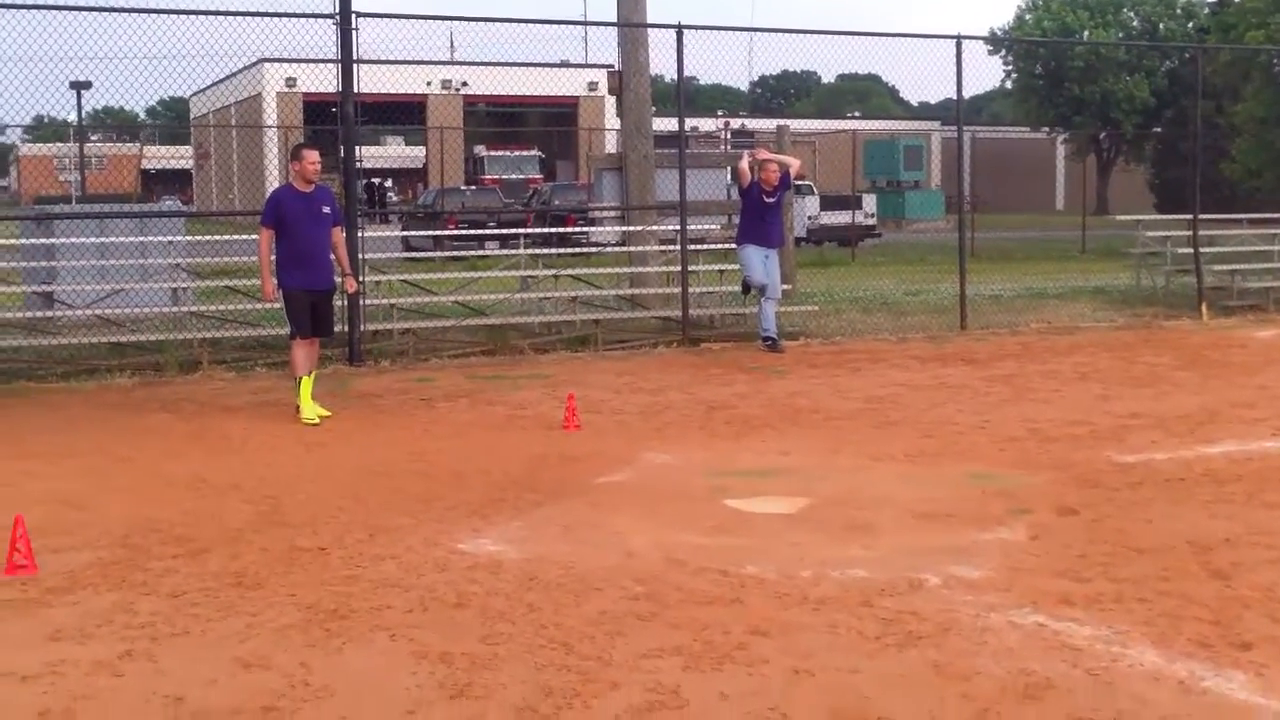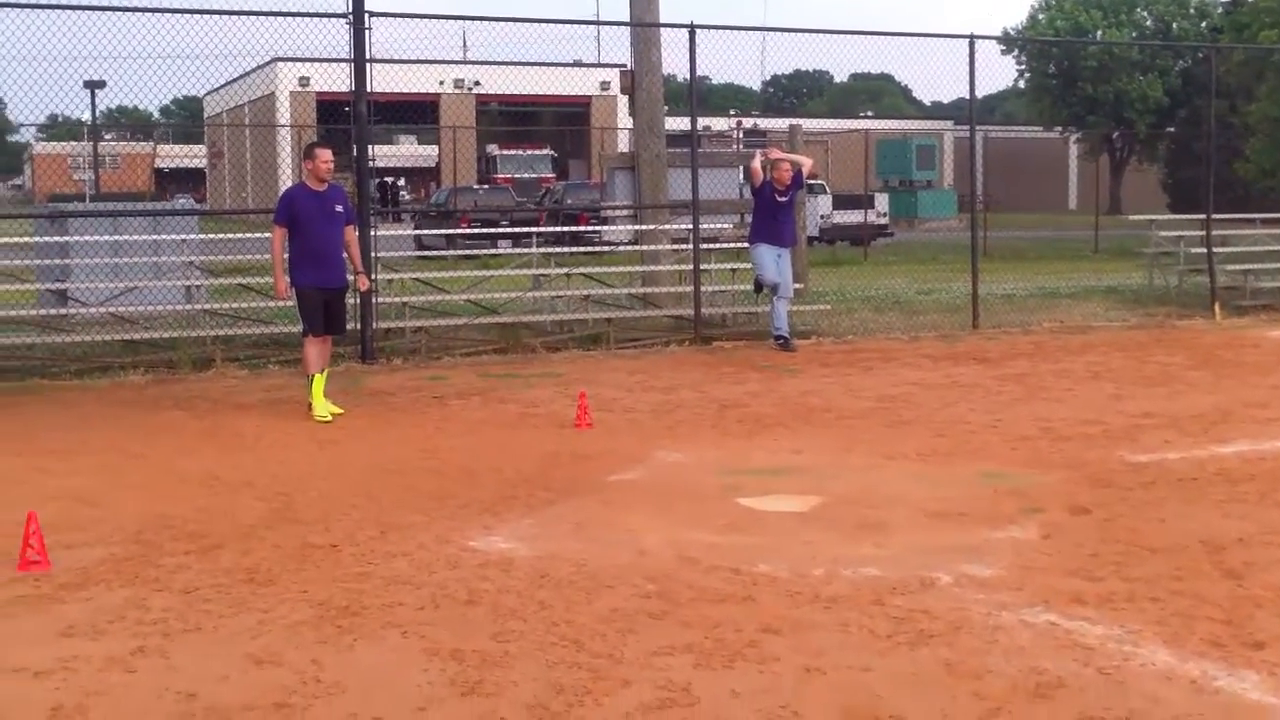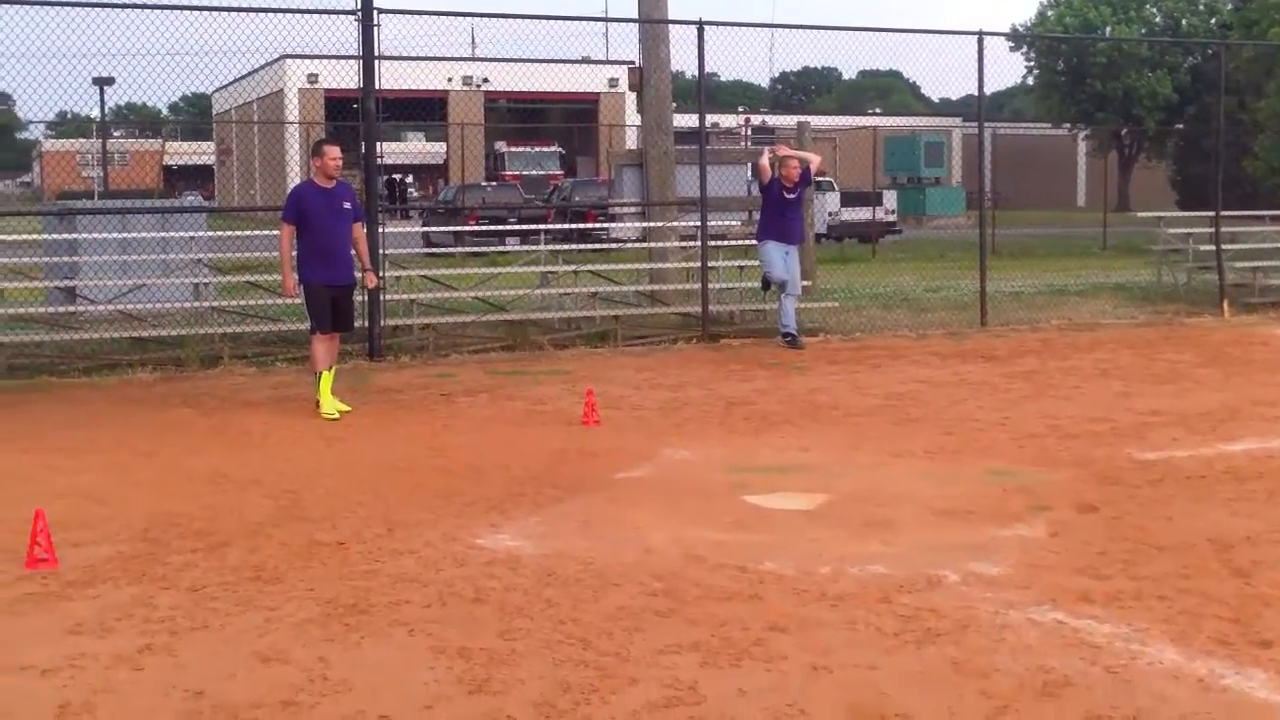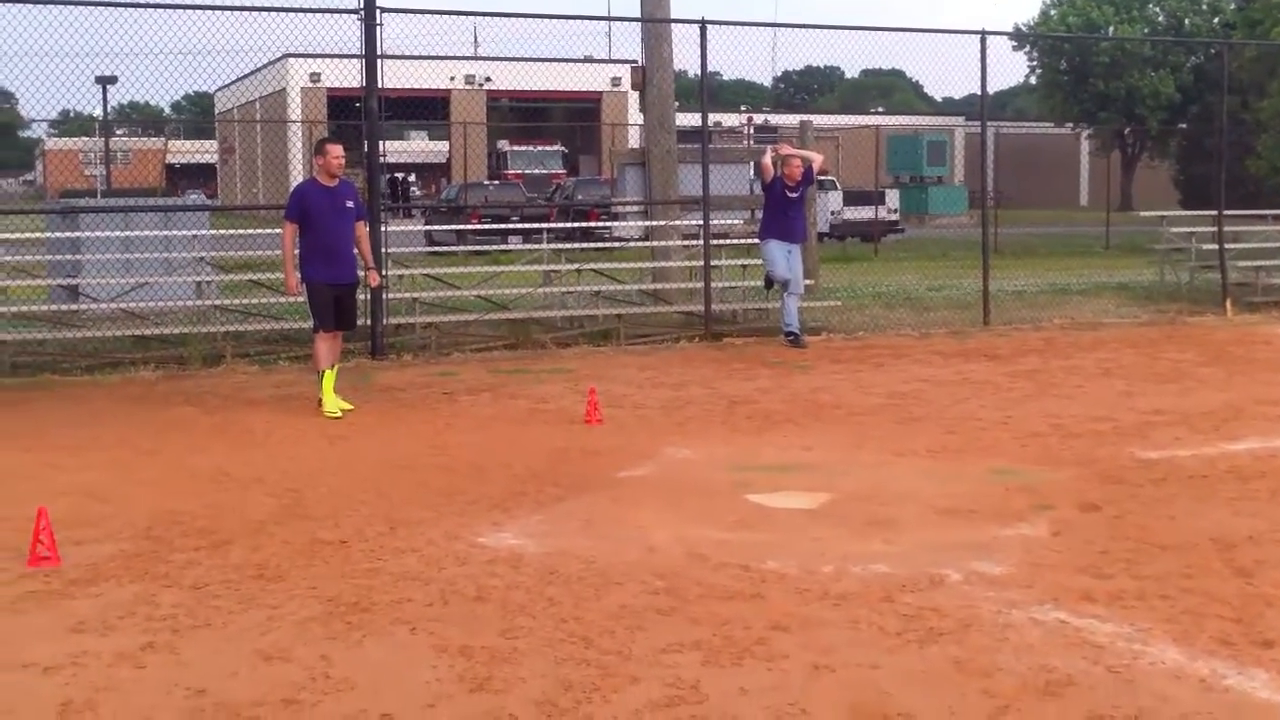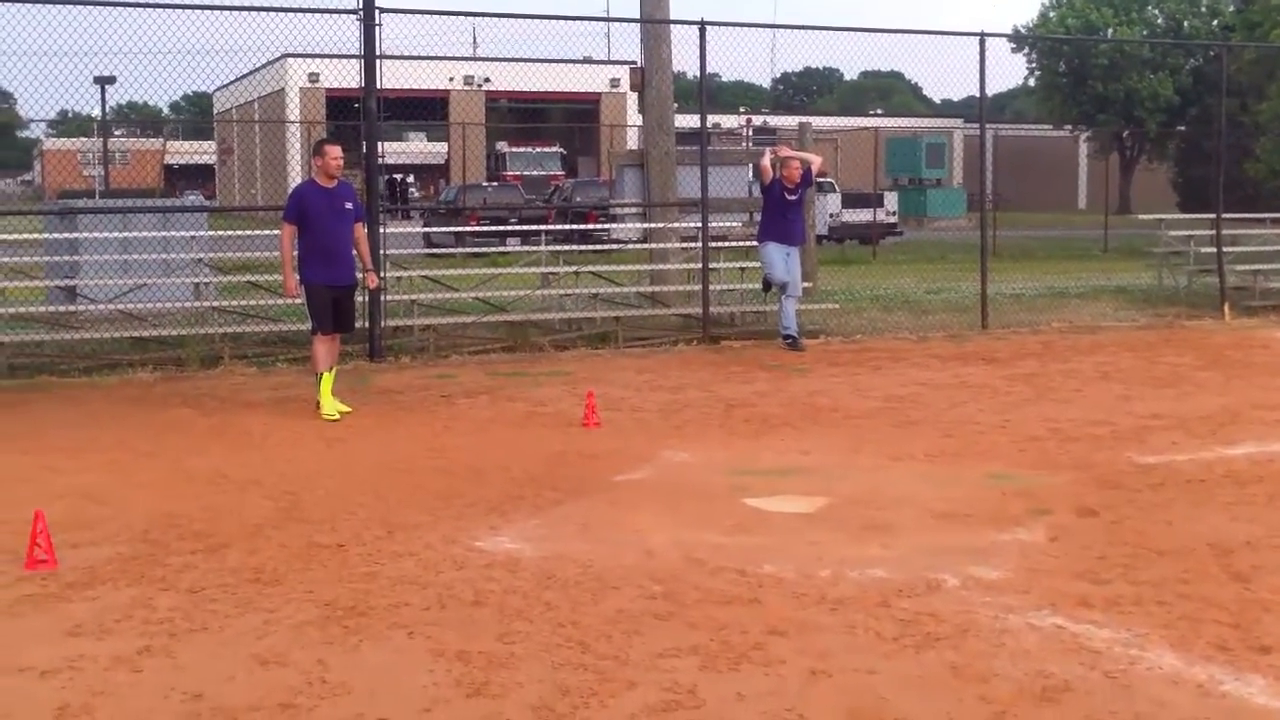
dt=0.1s
person 1, frame 1
left shoulder: (327, 196)
right shoulder: (279, 198)
left elbow: (336, 237)
right elbow: (265, 239)
left wrist: (347, 273)
right wrist: (266, 278)
left hip: (324, 283)
right hip: (294, 284)
left knee: (315, 338)
right knee: (301, 338)
left ankle: (307, 397)
right ankle: (303, 401)
person 1, frame 2
left shoulder: (339, 195)
right shoulder: (292, 196)
left elbow: (349, 236)
right elbow: (278, 237)
left wrist: (359, 271)
right wrist: (279, 276)
left hip: (336, 280)
right hip: (307, 281)
left knee: (327, 336)
right knee: (313, 336)
left ankle: (321, 395)
right ankle: (315, 398)
person 1, frame 3
left shoulder: (348, 192)
right shoulder: (301, 193)
left elbow: (357, 233)
right elbow: (286, 235)
left wrist: (367, 268)
right wrist: (287, 274)
left hip: (344, 278)
right hip: (315, 279)
left knee: (335, 333)
right knee: (321, 333)
left ankle: (328, 392)
right ankle: (323, 396)
person 1, frame 4
left shoulder: (350, 190)
right shoulder: (303, 192)
left elbow: (360, 231)
right elbow: (289, 233)
left wrist: (370, 266)
right wrist: (290, 272)
left hip: (347, 276)
right hip: (318, 277)
left knee: (338, 332)
right knee: (324, 332)
left ankle: (330, 390)
right ankle: (326, 394)
person 1, frame 5
left shoulder: (349, 191)
right shoulder: (302, 193)
left elbow: (358, 233)
right elbow: (287, 235)
left wrist: (368, 268)
right wrist: (288, 274)
left hip: (345, 278)
right hip: (316, 279)
left knee: (336, 334)
right knee: (322, 334)
left ankle: (328, 392)
right ankle: (324, 397)
person 2, frame 1
left shoulder: (780, 187)
right shoulder: (751, 189)
left elbow: (796, 164)
right elbow: (742, 168)
left wrist: (769, 156)
right wrist: (746, 157)
left hip: (771, 248)
right hip: (749, 245)
left knee: (772, 294)
right knee: (759, 281)
left ankle: (769, 337)
right ankle: (749, 281)
person 2, frame 2
left shoulder: (792, 186)
right shoulder: (764, 188)
left elbow: (808, 162)
right elbow: (754, 167)
left wrist: (781, 155)
right wrist: (759, 156)
left hip: (784, 247)
right hip: (762, 244)
left knee: (784, 293)
right knee: (771, 279)
left ankle: (781, 336)
right ankle: (761, 280)
person 2, frame 3
left shoulder: (800, 183)
right shoulder: (772, 185)
left elbow: (816, 160)
right elbow: (762, 164)
left wrist: (790, 152)
right wrist: (767, 153)
left hip: (792, 244)
right hip: (770, 241)
left knee: (792, 290)
right knee: (779, 276)
left ankle: (788, 333)
right ankle: (769, 277)
person 2, frame 4
left shoulder: (803, 182)
right shoulder: (774, 184)
left elbow: (819, 158)
right elbow: (765, 163)
left wrist: (792, 151)
right wrist: (769, 152)
left hip: (795, 243)
right hip: (772, 240)
left knee: (794, 289)
right knee: (782, 275)
left ankle: (791, 332)
right ankle: (772, 276)
person 2, frame 5
left shoulder: (802, 184)
right shoulder: (773, 186)
left elbow: (818, 160)
right elbow: (764, 165)
left wrist: (791, 153)
right wrist: (768, 154)
left hip: (793, 246)
right hip: (771, 243)
left knee: (792, 292)
right knee: (780, 278)
left ankle: (789, 335)
right ankle: (770, 278)
